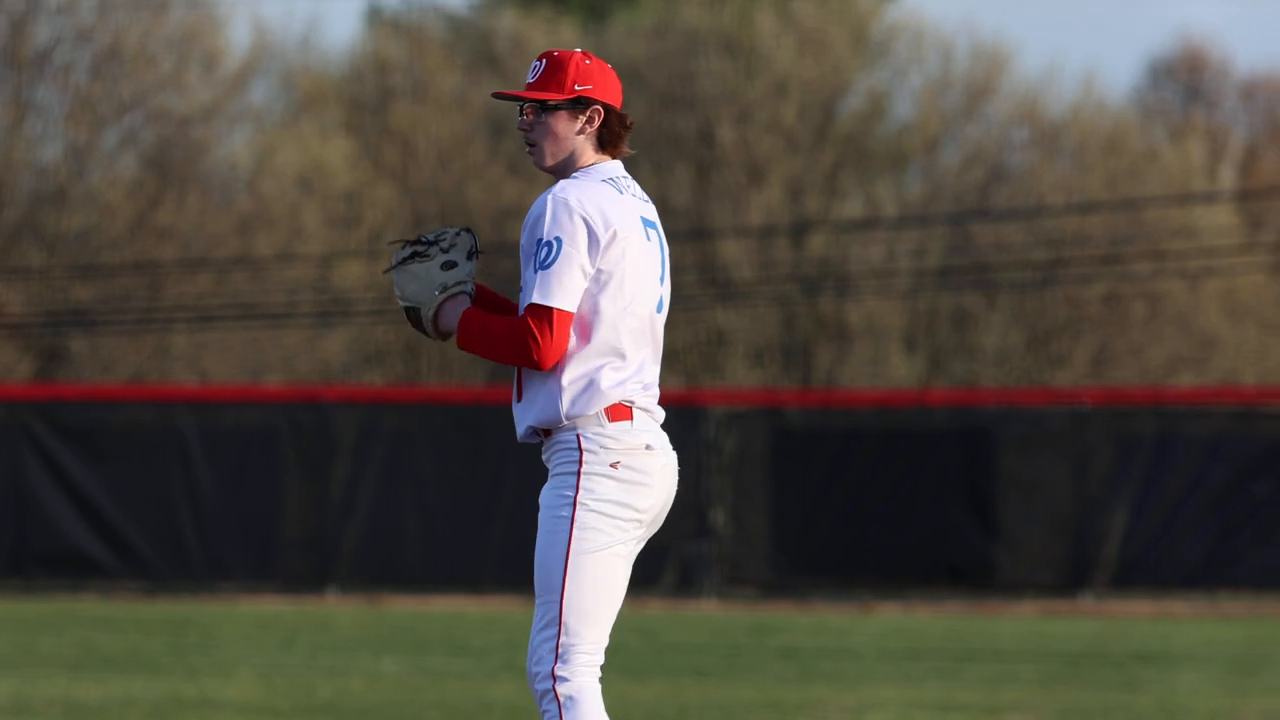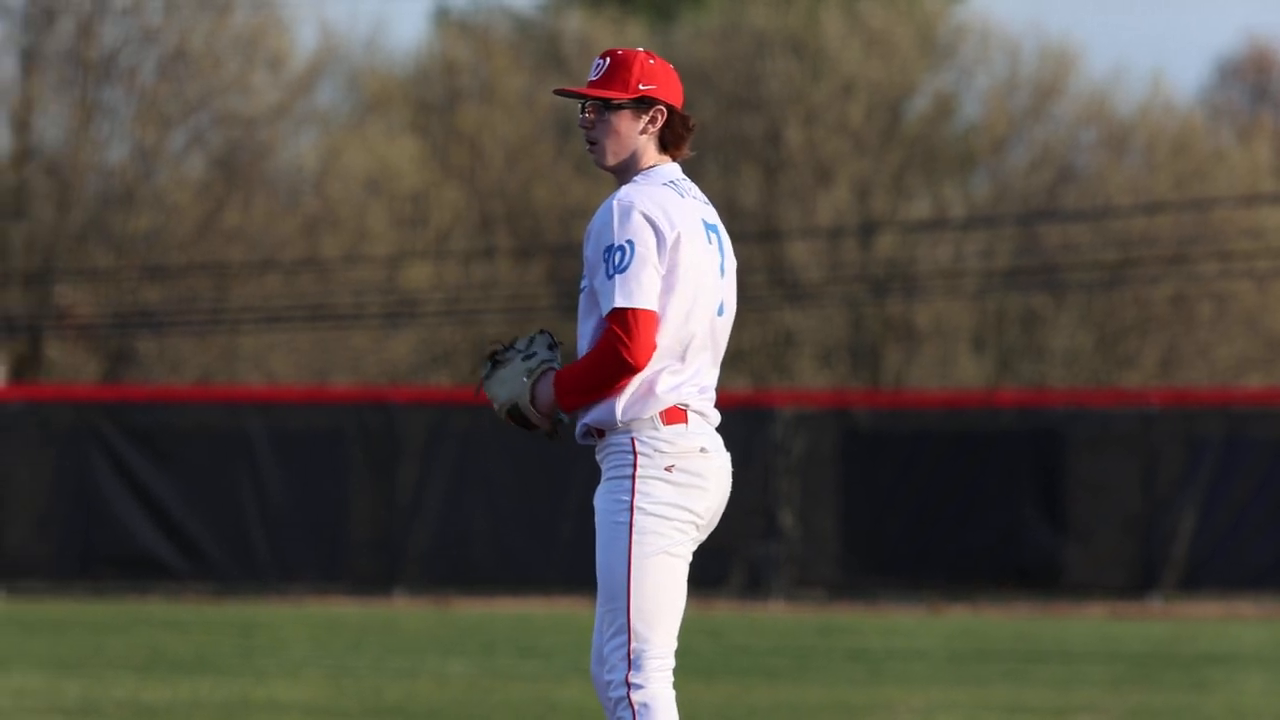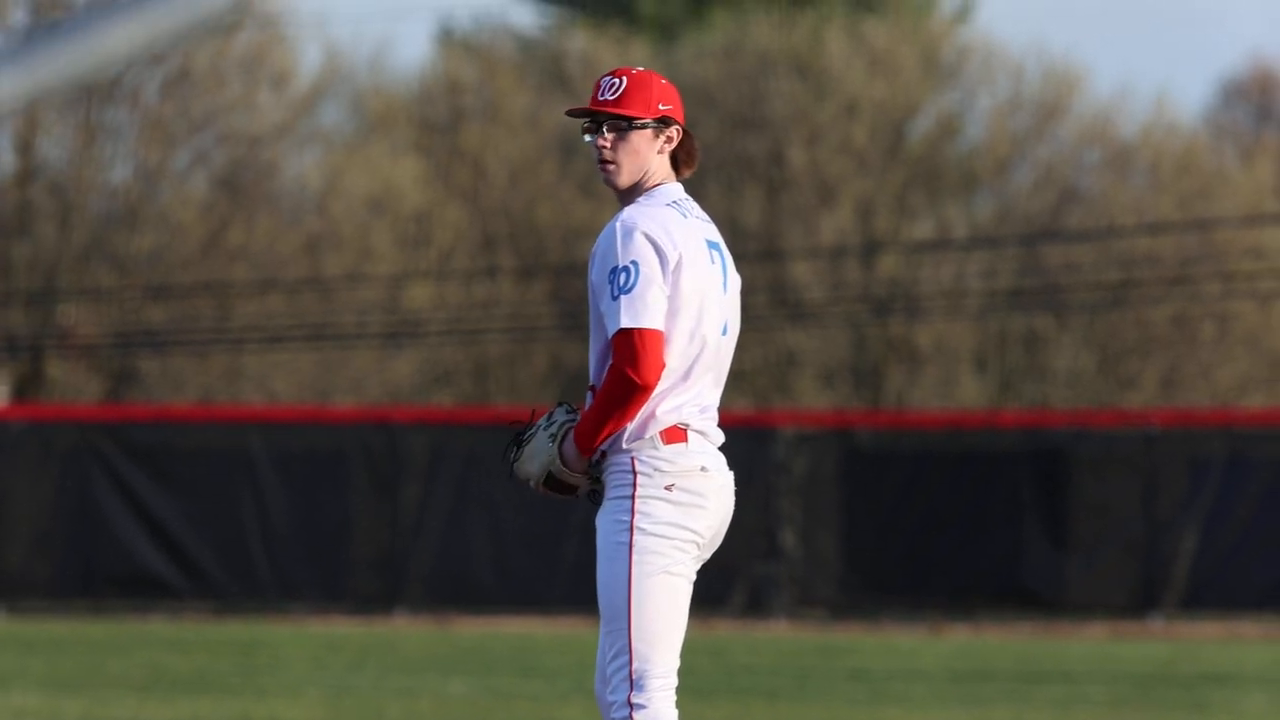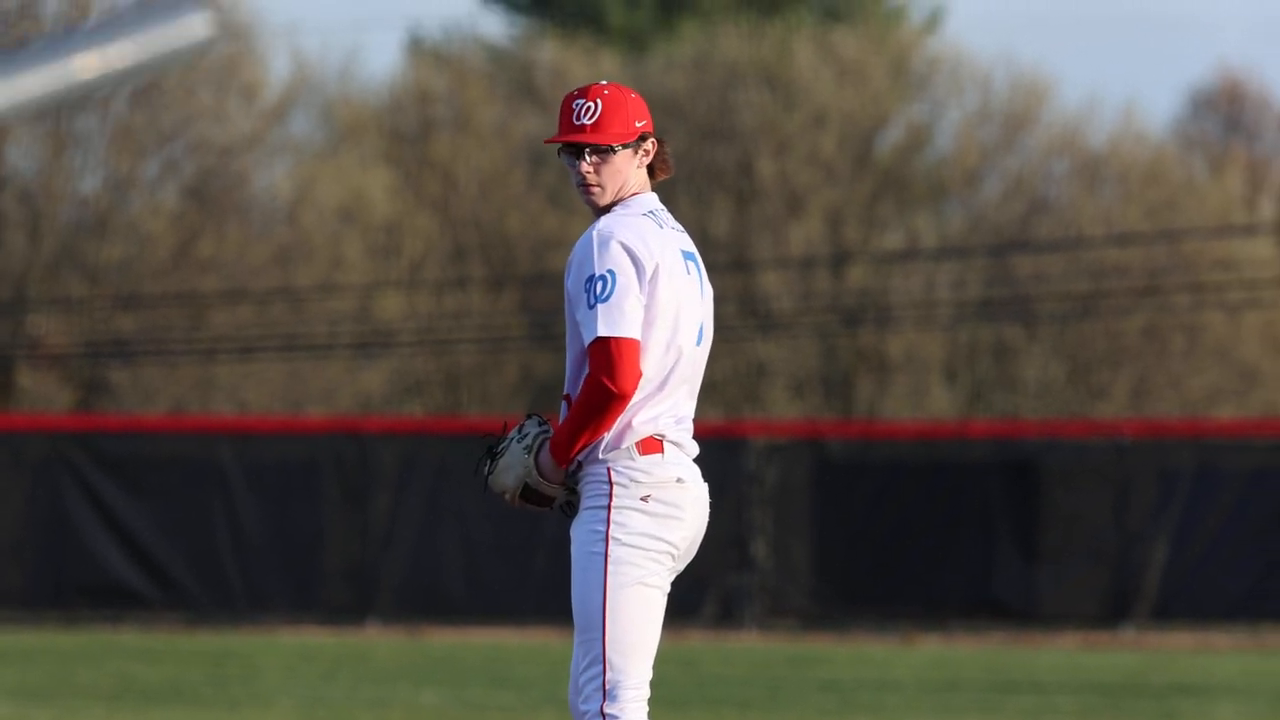
dt=0.3s
person 1, frame 1
left shoulder: (568, 204)
right shoulder: (635, 204)
left elbow: (540, 345)
left wrist: (460, 322)
right wrist: (477, 297)
left hip: (598, 455)
right hip: (640, 452)
right knee: (563, 662)
person 1, frame 2
left shoulder: (631, 207)
right shoulder: (698, 210)
left elbow: (629, 346)
left wrist: (556, 393)
right wrist: (571, 369)
left hip: (653, 455)
right hip: (696, 449)
right knee: (618, 665)
person 1, frame 3
left shoulder: (635, 228)
right shoulder: (702, 228)
left elbow: (637, 368)
left wrist: (581, 441)
right wrist: (594, 431)
left hip: (652, 476)
right hip: (702, 468)
person 1, frame 4
left shoulder: (609, 239)
right shoulder: (677, 239)
left elbow: (614, 377)
left wrist: (557, 453)
right wrist: (570, 445)
left hip: (629, 486)
right hip: (676, 480)
